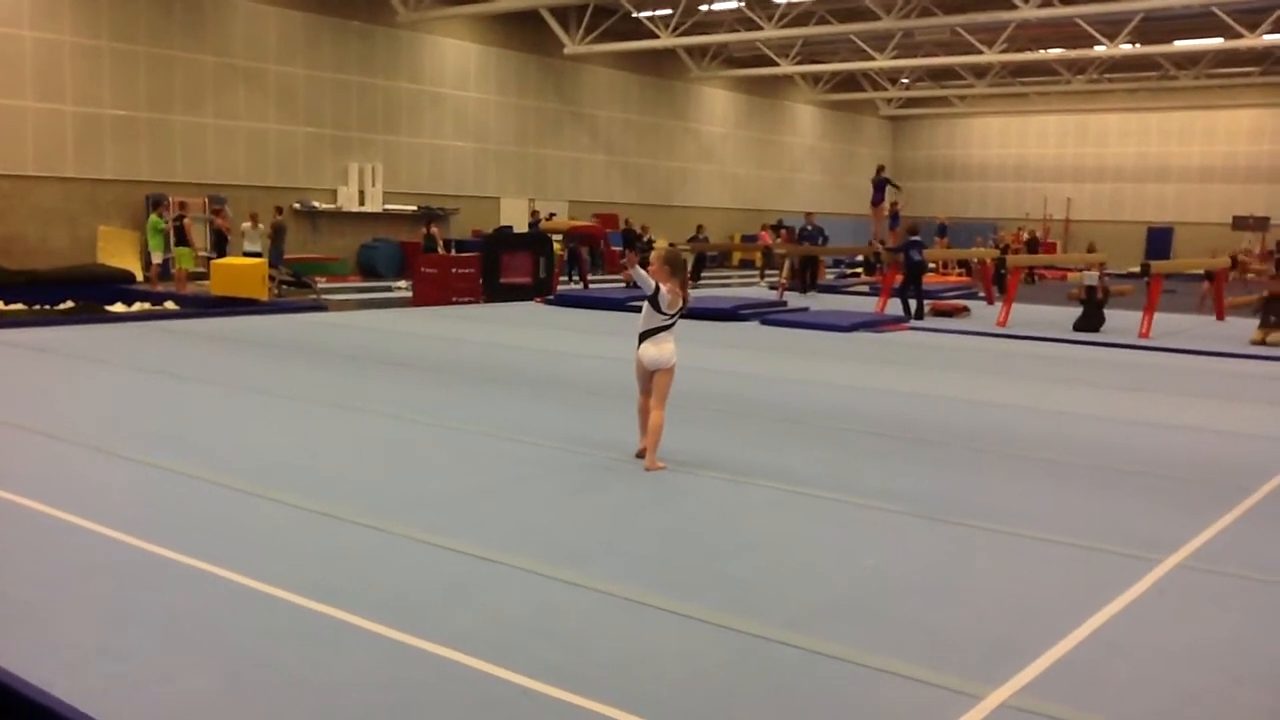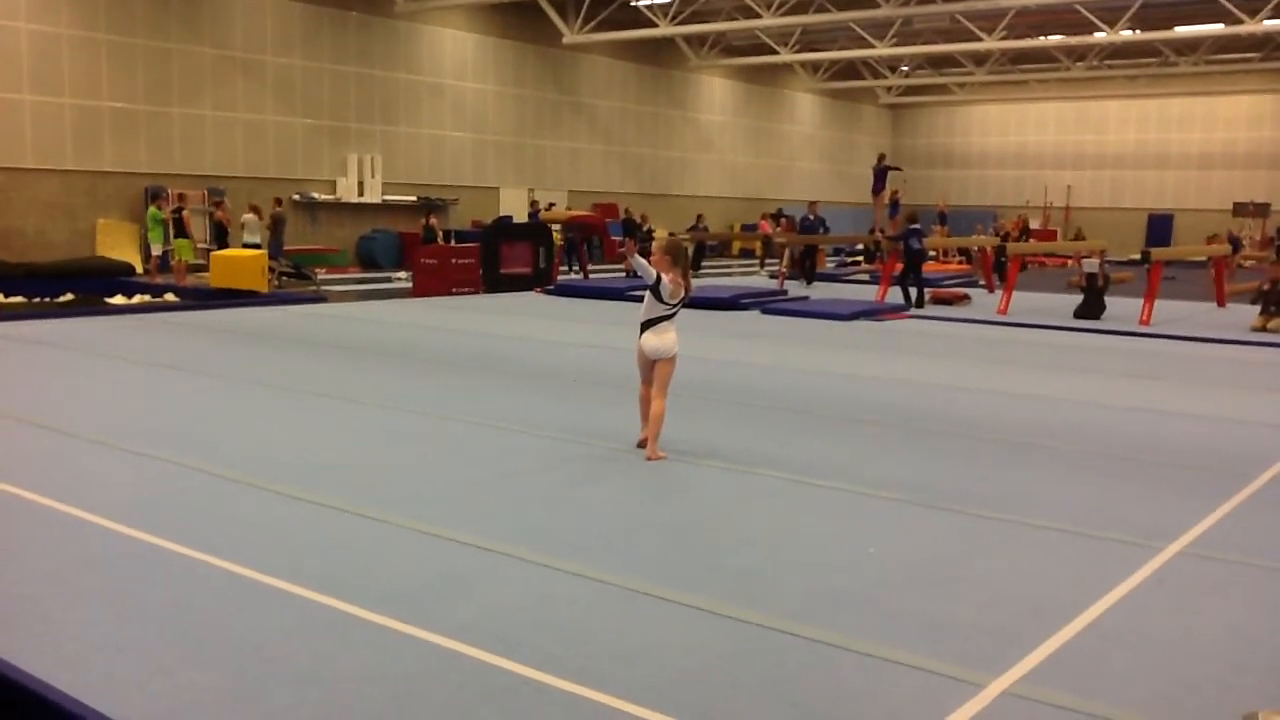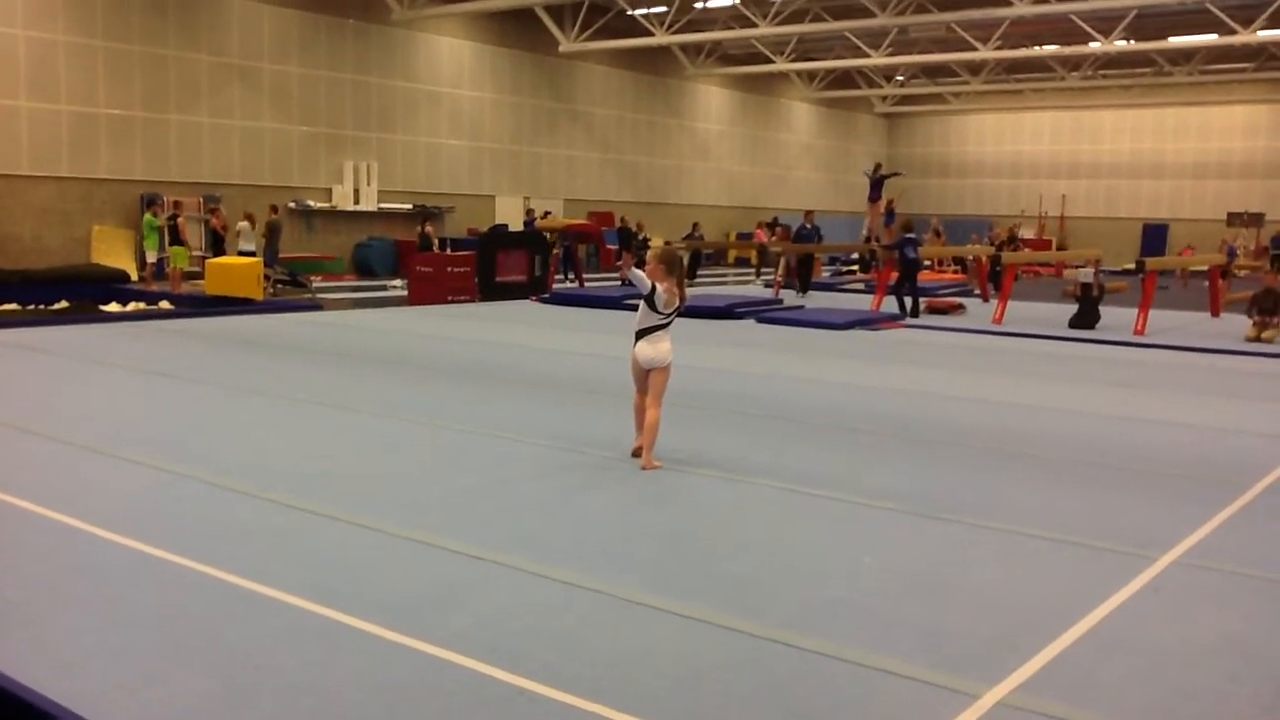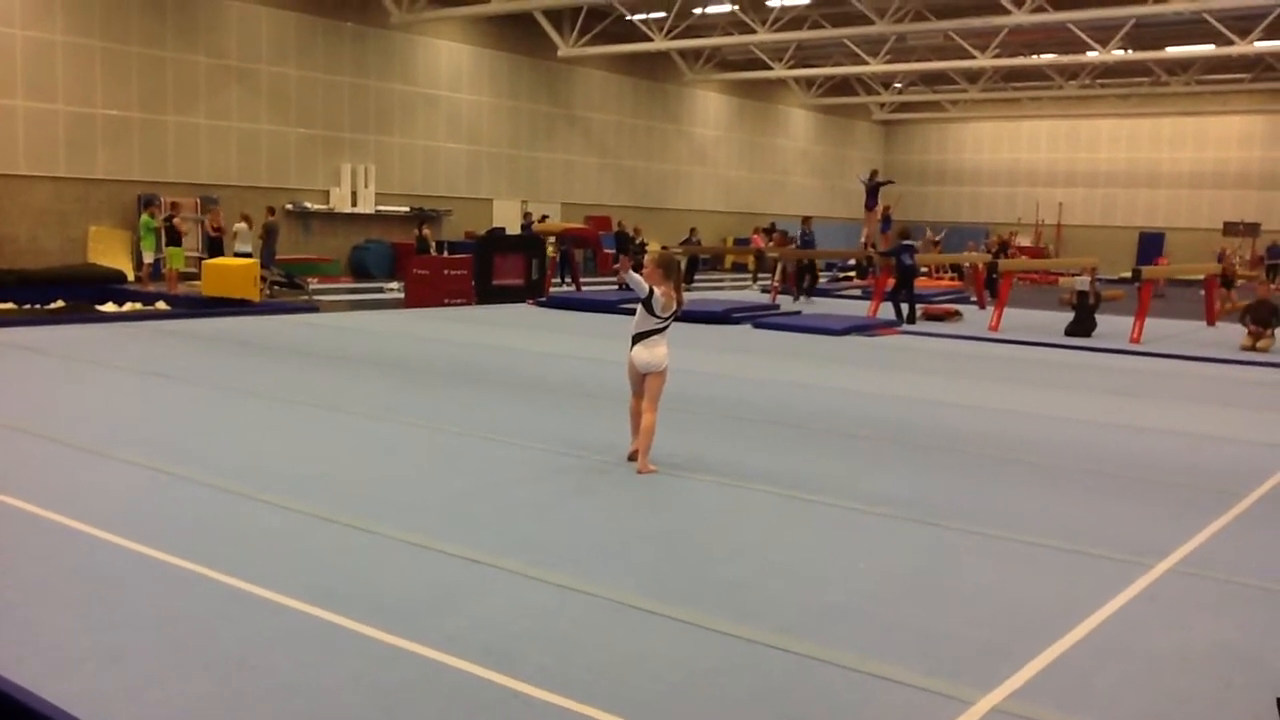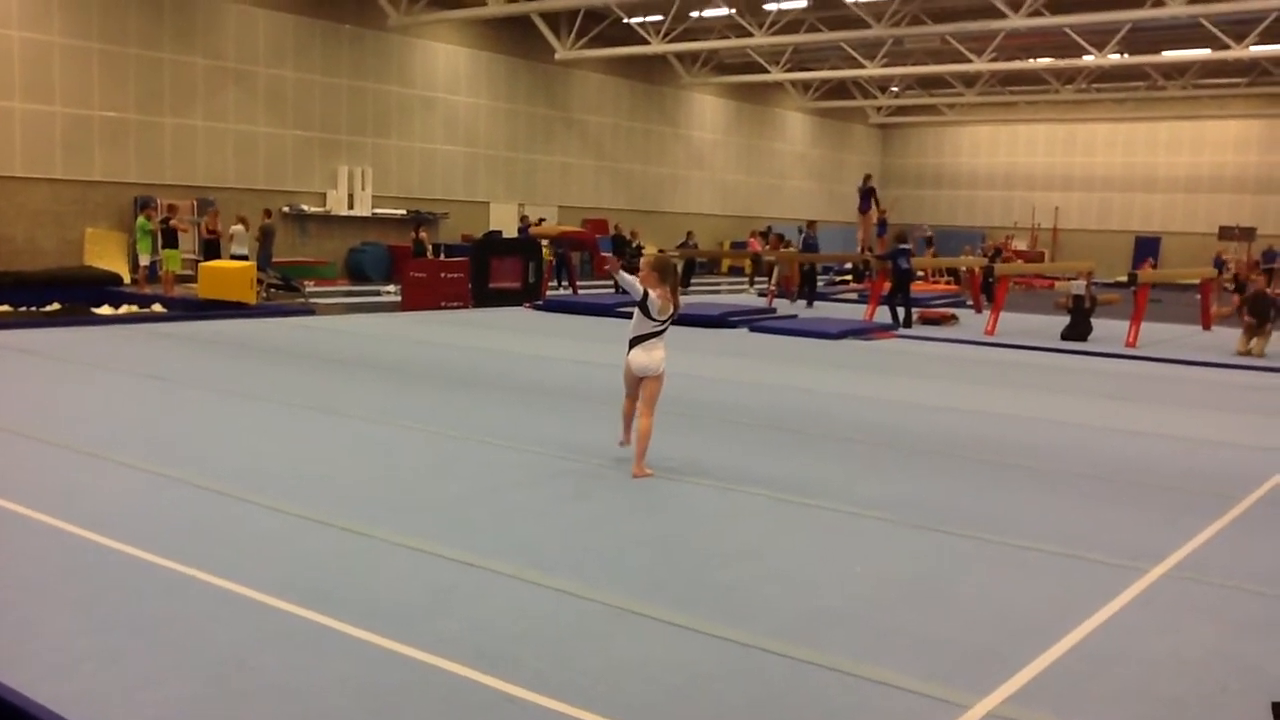
dt=0.4s
person 1, frame 1
left shoulder: (659, 292)
right shoulder: (679, 294)
left elbow: (646, 282)
left wrist: (634, 268)
right wrist: (636, 272)
left hip: (648, 349)
right hip: (667, 352)
left knee: (644, 396)
right knee: (658, 406)
left ankle: (644, 442)
right ankle: (651, 458)
person 1, frame 2
left shoulder: (660, 281)
right shoulder: (682, 284)
left elbow: (646, 271)
left wrist: (633, 256)
right wrist: (635, 260)
left hip: (649, 339)
right hip: (668, 342)
left knee: (646, 386)
right knee: (660, 395)
left ankle: (645, 431)
right ankle: (652, 448)
person 1, frame 3
left shoulder: (655, 291)
right shoulder: (677, 293)
left elbow: (641, 282)
left wrist: (629, 269)
right wrist: (632, 271)
left hip: (643, 349)
right hip: (663, 351)
left knee: (640, 394)
right knee: (654, 405)
left ankle: (639, 440)
right ankle: (647, 457)
person 1, frame 4
left shoulder: (652, 295)
right shoulder: (674, 297)
left elbow: (639, 285)
left wrist: (626, 272)
right wrist: (629, 274)
left hip: (639, 353)
right hip: (659, 356)
left knee: (636, 398)
right knee: (650, 409)
left ankle: (635, 444)
right ankle: (643, 461)
person 1, frame 5
left shoulder: (648, 297)
right shoulder: (671, 300)
left elbow: (634, 288)
left wrist: (618, 273)
right wrist: (623, 275)
left hip: (636, 356)
right hip: (656, 360)
left knee: (630, 399)
right knee: (646, 413)
left ankle: (626, 436)
right ankle: (639, 465)
